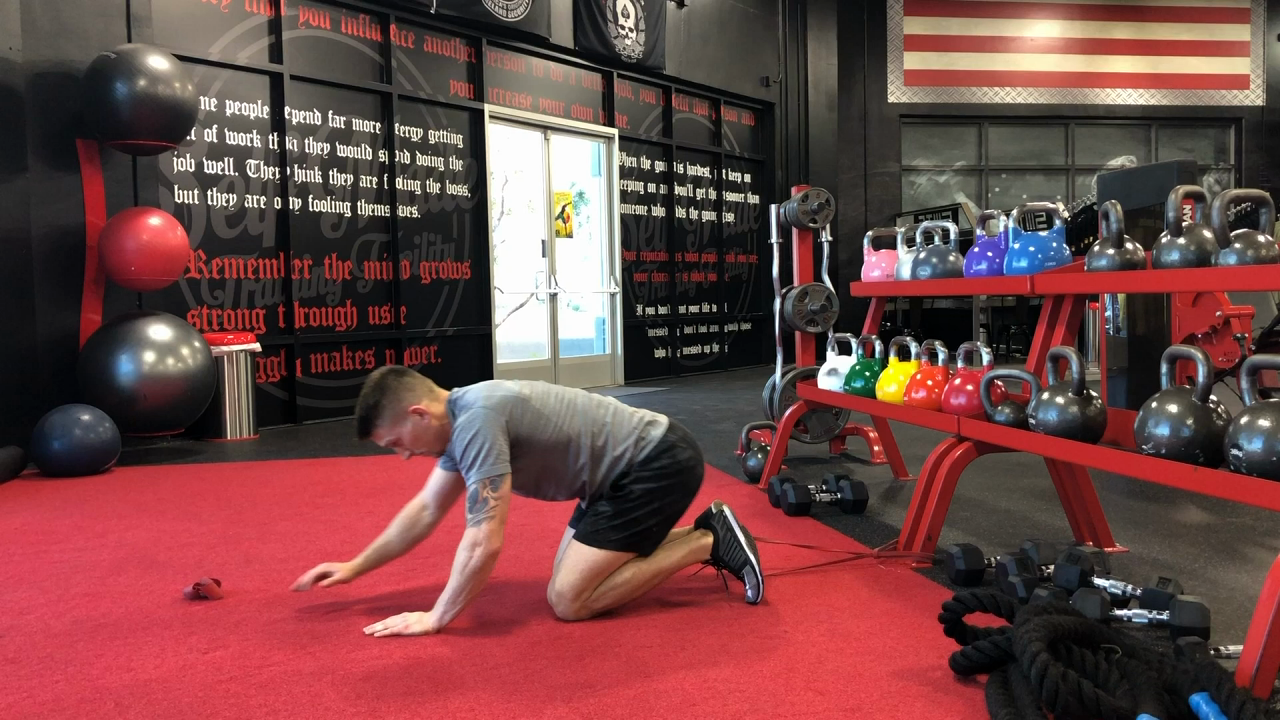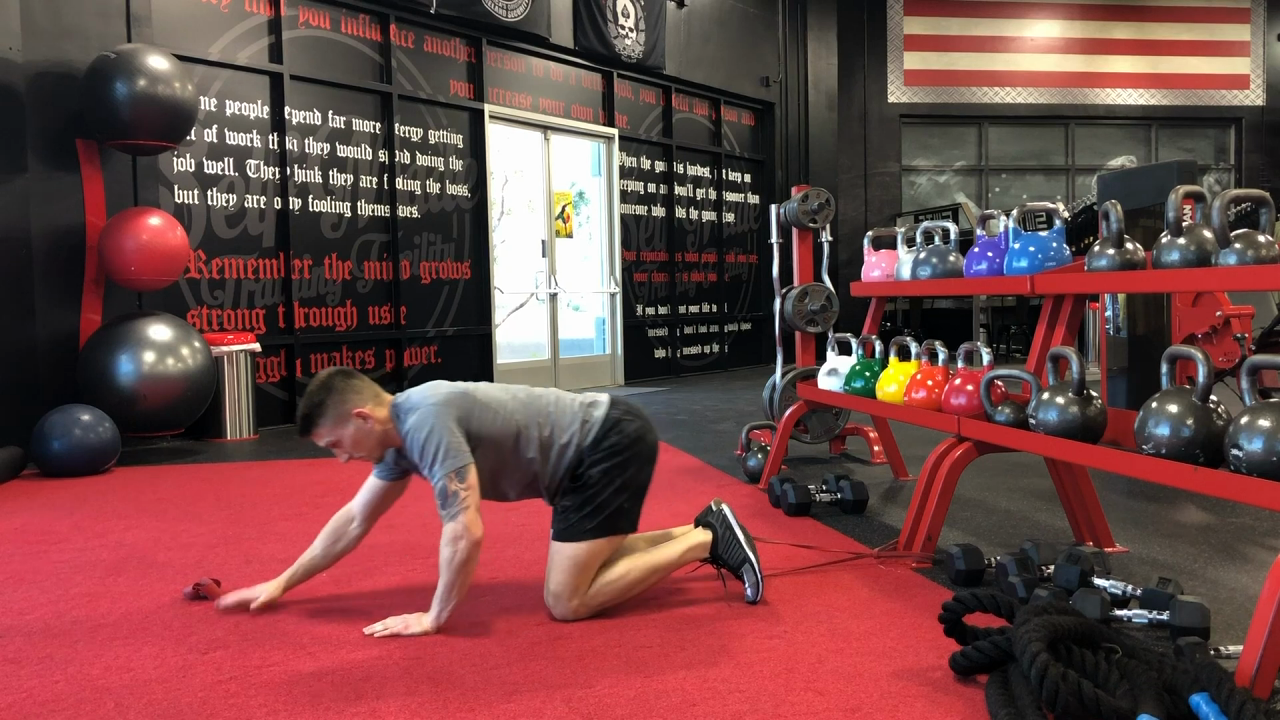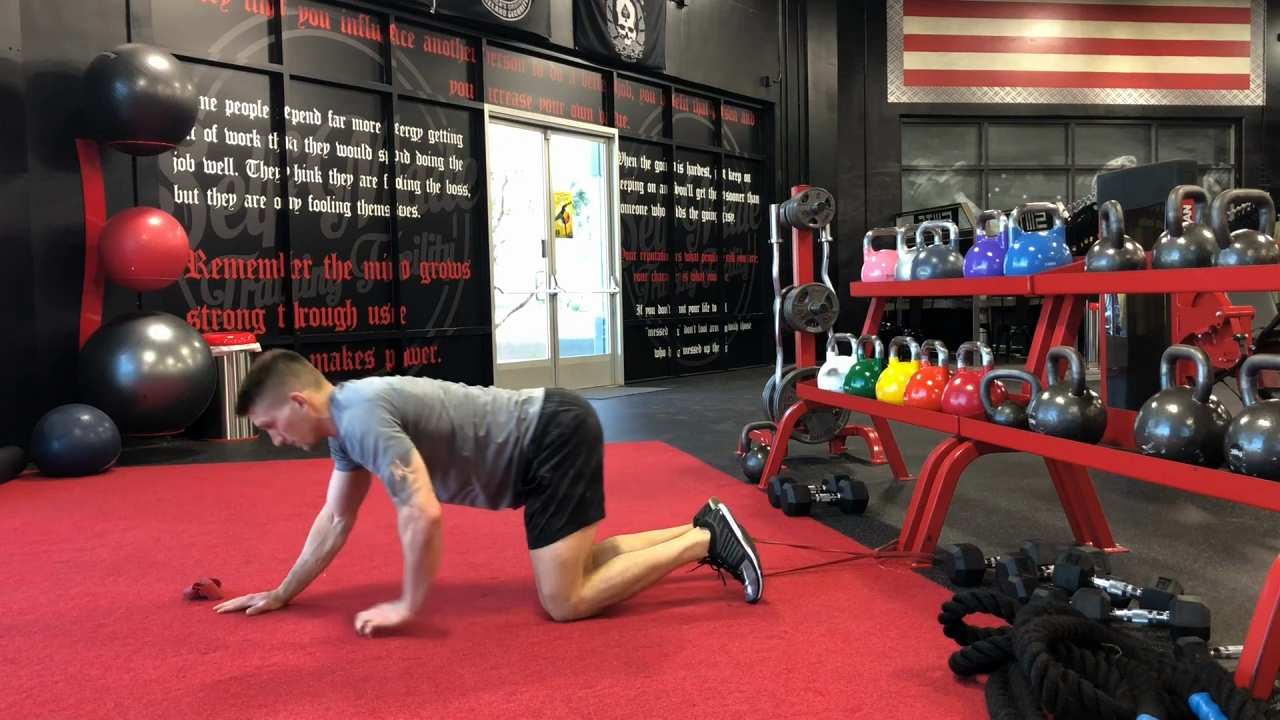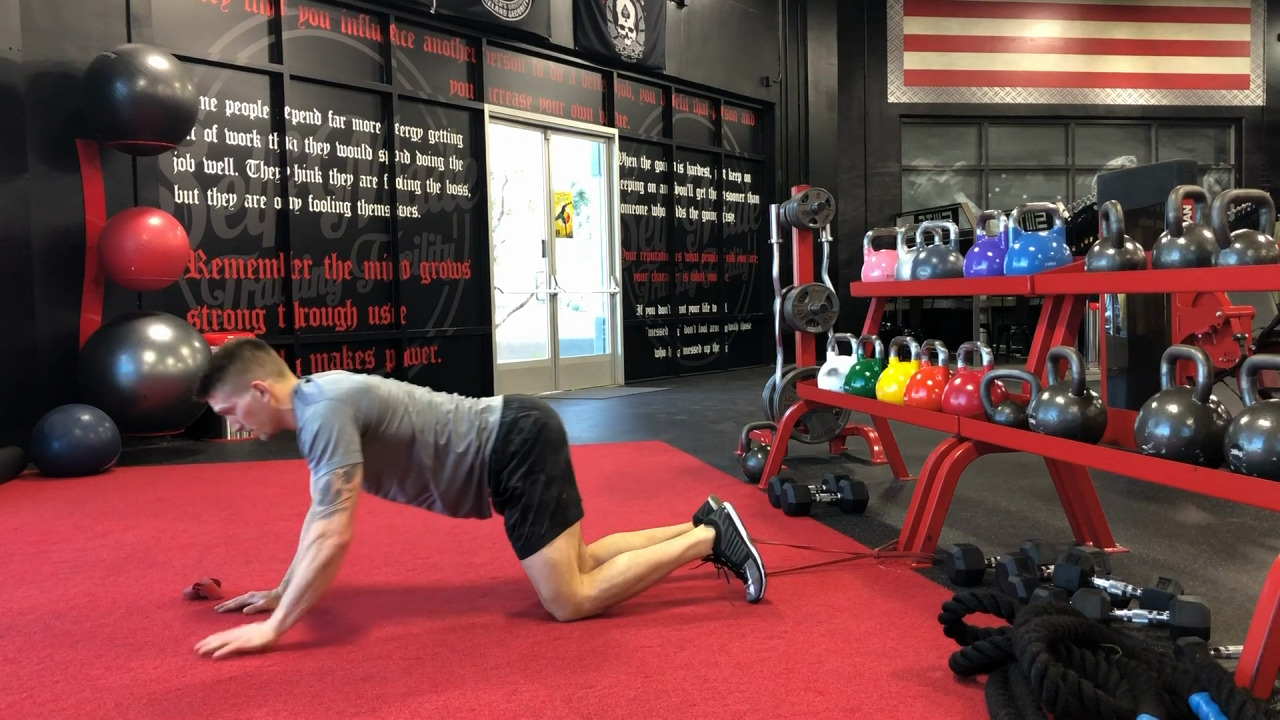
dt=0.3s
person 1, frame 1
left shoulder: (476, 421)
right shoulder: (463, 415)
left elbow: (484, 541)
right elbow: (426, 509)
left wrist: (436, 617)
right wrist: (354, 567)
left hip: (660, 464)
right hip: (641, 461)
left knee: (569, 600)
right knee: (572, 574)
left ankle: (709, 542)
right ankle: (704, 533)
person 1, frame 2
left shoulder: (425, 421)
right shoulder: (405, 427)
left elbow: (465, 532)
right elbow: (354, 520)
left wrist: (434, 618)
right wrist: (280, 583)
left hip: (611, 443)
right hip: (598, 443)
left knee: (566, 601)
right knee: (576, 569)
left ankle: (706, 541)
right ankle: (702, 530)
person 1, frame 3
left shoulder: (362, 416)
right shoulder: (349, 415)
left elbow: (424, 514)
right elbow: (336, 518)
left wrist: (409, 604)
right wrist: (283, 593)
left hip: (553, 435)
right hip: (548, 432)
left knee: (567, 602)
right knee: (575, 570)
left ankle: (706, 541)
right ankle: (703, 528)
person 1, frame 4
left shoulder: (323, 413)
right shoulder: (318, 401)
left elbow: (332, 537)
right elbow: (320, 514)
left wrist: (275, 626)
right wrist: (279, 594)
left hip: (516, 445)
right hip: (516, 437)
left knee: (569, 601)
right knee: (575, 570)
left ankle: (708, 539)
right ankle: (702, 527)
